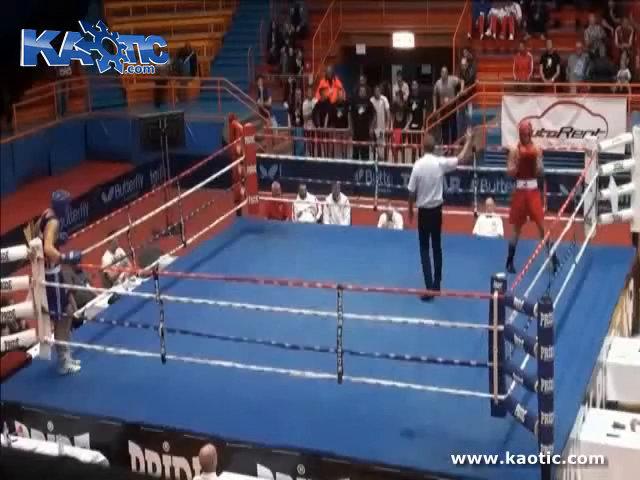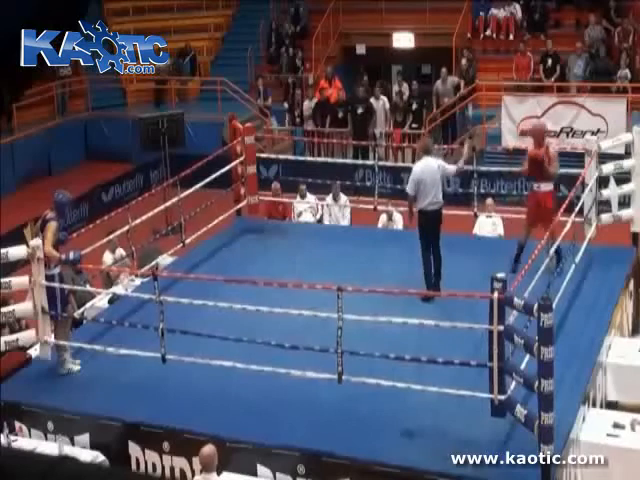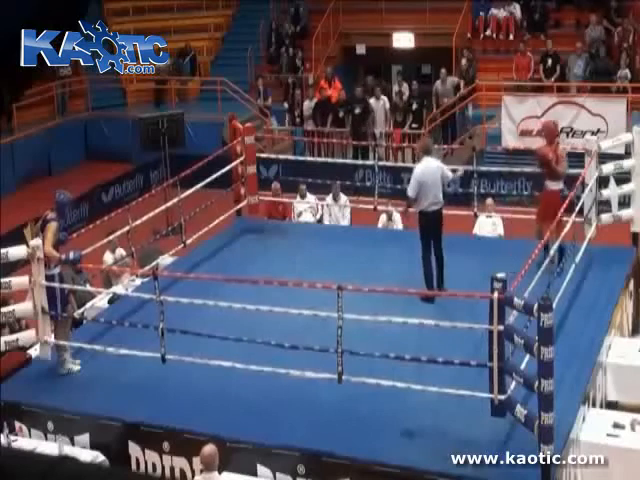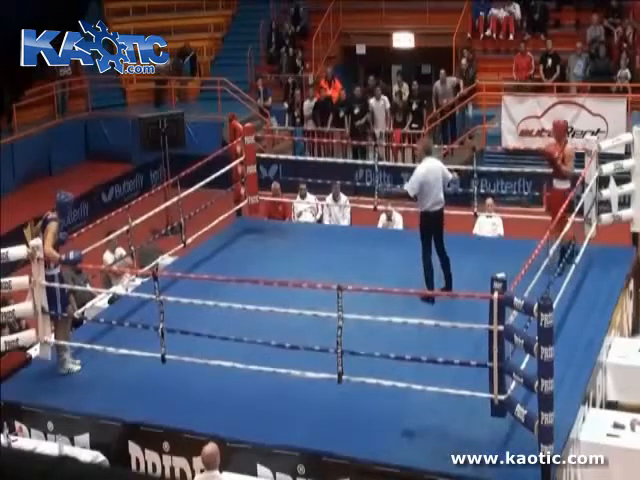
dt=0.2s
person 1, frame 1
left shoulder: (47, 215)
right shoulder: (53, 222)
left elbow: (37, 228)
right elbow: (48, 248)
right wrist: (66, 257)
left hip: (53, 271)
right hip: (51, 273)
left knee: (68, 311)
right knee: (60, 318)
left ankle: (66, 355)
right ankle: (63, 362)
person 1, frame 2
left shoulder: (48, 216)
right shoulder: (53, 222)
left elbow: (37, 229)
right elbow: (47, 250)
right wrist: (66, 258)
left hip: (53, 271)
right hip: (51, 274)
left knee: (68, 311)
right knee: (60, 318)
left ankle: (66, 356)
right ankle: (63, 363)
person 1, frame 3
left shoulder: (49, 216)
right shoulder: (53, 223)
left elbow: (38, 229)
right elbow: (47, 250)
right wrist: (66, 258)
left hip: (53, 272)
right hip: (51, 274)
left knee: (68, 311)
right knee: (60, 318)
left ankle: (66, 356)
right ankle: (63, 362)
person 1, frame 4
left shoulder: (50, 217)
right shoulder: (54, 223)
left elbow: (39, 231)
right elbow: (47, 250)
right wrist: (66, 258)
left hip: (53, 272)
right hip: (51, 274)
left knee: (68, 312)
right knee: (60, 318)
left ankle: (66, 356)
right ankle: (63, 363)
person 2, frame 1
left shoulder: (418, 165)
right shoulder: (440, 162)
left elbow: (412, 192)
right elbow: (461, 159)
left wrist: (410, 209)
right wrist: (468, 140)
left hip: (423, 211)
right hip: (436, 209)
left knee: (424, 249)
right knee: (437, 247)
left ankle: (429, 288)
right ankle: (436, 284)
person 2, frame 2
left shoulder: (417, 168)
right shoulder: (439, 164)
left elbow: (411, 195)
right elbow: (458, 168)
left wrist: (410, 211)
right wrist: (467, 149)
left hip: (424, 213)
right hip: (437, 211)
left knee: (426, 251)
right knee: (436, 248)
left ankle: (430, 289)
right ankle: (436, 284)
person 2, frame 3
left shoulder: (419, 169)
right shoulder: (438, 165)
left elbow: (412, 196)
right elbow: (451, 178)
left wrist: (406, 210)
right wrist: (459, 173)
left hip: (425, 214)
right hip: (438, 211)
left knee: (426, 252)
right knee: (438, 249)
left ankle: (430, 291)
right ankle: (440, 285)
person 2, frame 4
left shoulder: (421, 170)
right shoulder: (438, 164)
left elbow: (409, 192)
right elbow: (449, 179)
right wrist: (455, 176)
left hip: (427, 214)
right hip: (439, 211)
left knee: (426, 253)
right knee: (441, 249)
left ankle: (430, 292)
right ankle: (448, 285)
person 3, frame 1
left shoulder: (537, 150)
right shoulder: (514, 150)
left elbow: (540, 172)
right elbow: (510, 172)
left wrist: (535, 160)
right wrist: (518, 161)
left hip: (533, 190)
right hip: (520, 191)
left knee: (542, 225)
right knee: (516, 228)
left ankle: (553, 259)
right ankle: (510, 262)
person 3, frame 2
left shoulder: (551, 152)
right shoulder: (531, 151)
left elbow: (554, 174)
right elbow: (525, 172)
left wrist: (545, 164)
right wrist: (530, 163)
left hip: (547, 193)
right hip: (535, 192)
left knee: (552, 228)
right knee: (528, 228)
left ankle: (559, 262)
right ankle: (516, 260)
person 3, frame 3
left shoulder: (559, 150)
right shoulder: (543, 149)
left elbow: (562, 173)
left wrist: (551, 162)
right wrist: (541, 161)
left hip: (556, 190)
right hip: (545, 189)
left knee: (556, 227)
right knee: (540, 225)
left ankle: (560, 261)
right ankle: (546, 253)
person 3, frame 4
left shoulder: (568, 149)
right shoulder: (554, 146)
left elbow: (569, 172)
left wrist: (557, 161)
right wrist: (550, 159)
left hip: (563, 190)
right hip: (554, 187)
left knee: (561, 225)
right knee: (557, 224)
left ankle: (561, 261)
right ankle: (569, 248)
